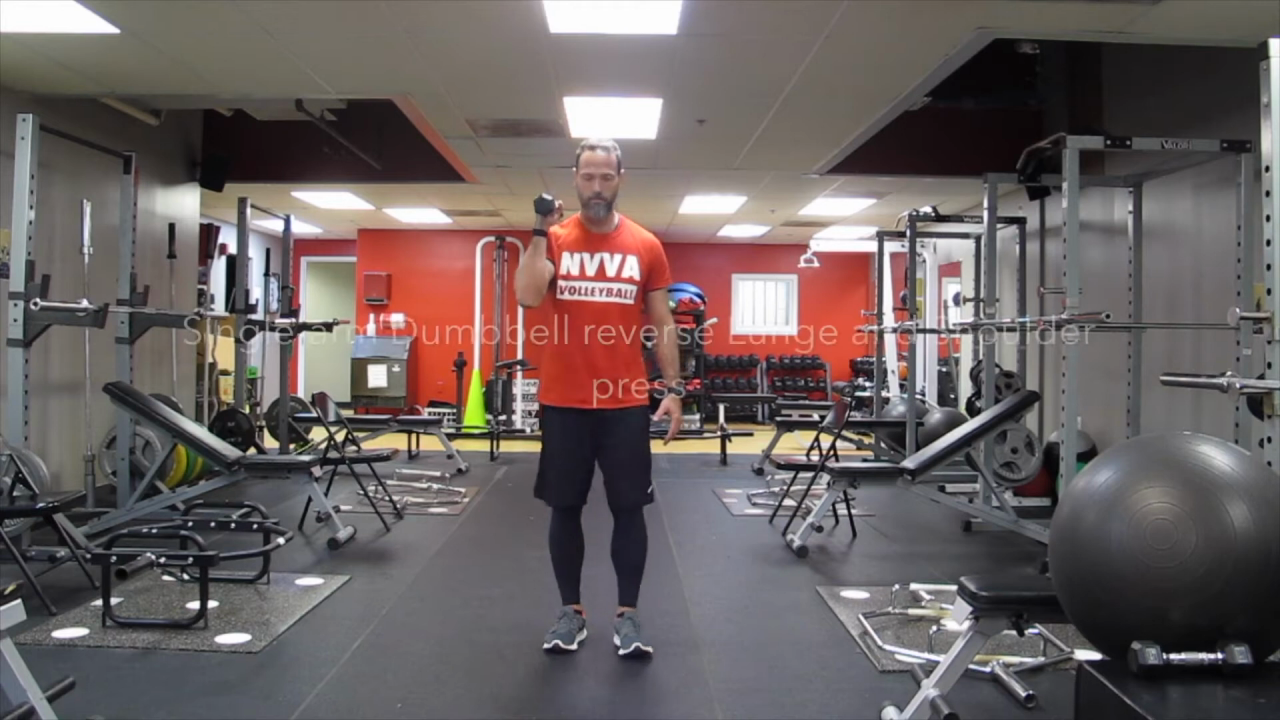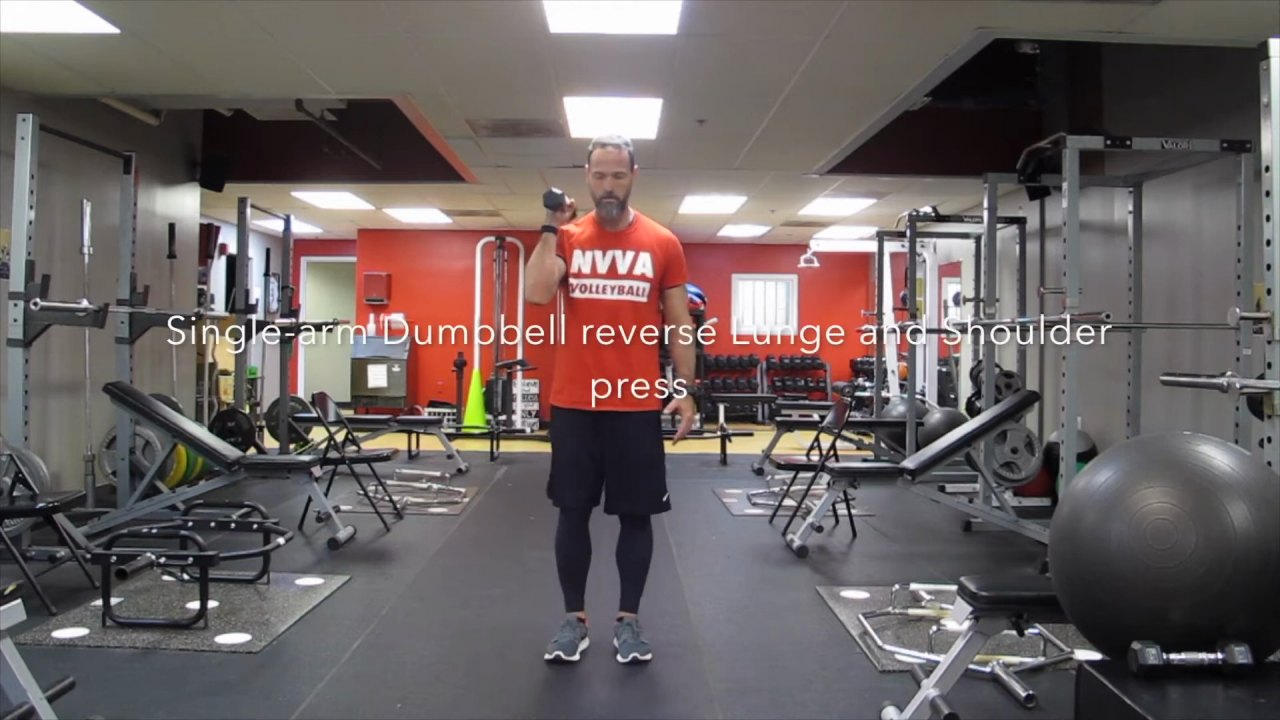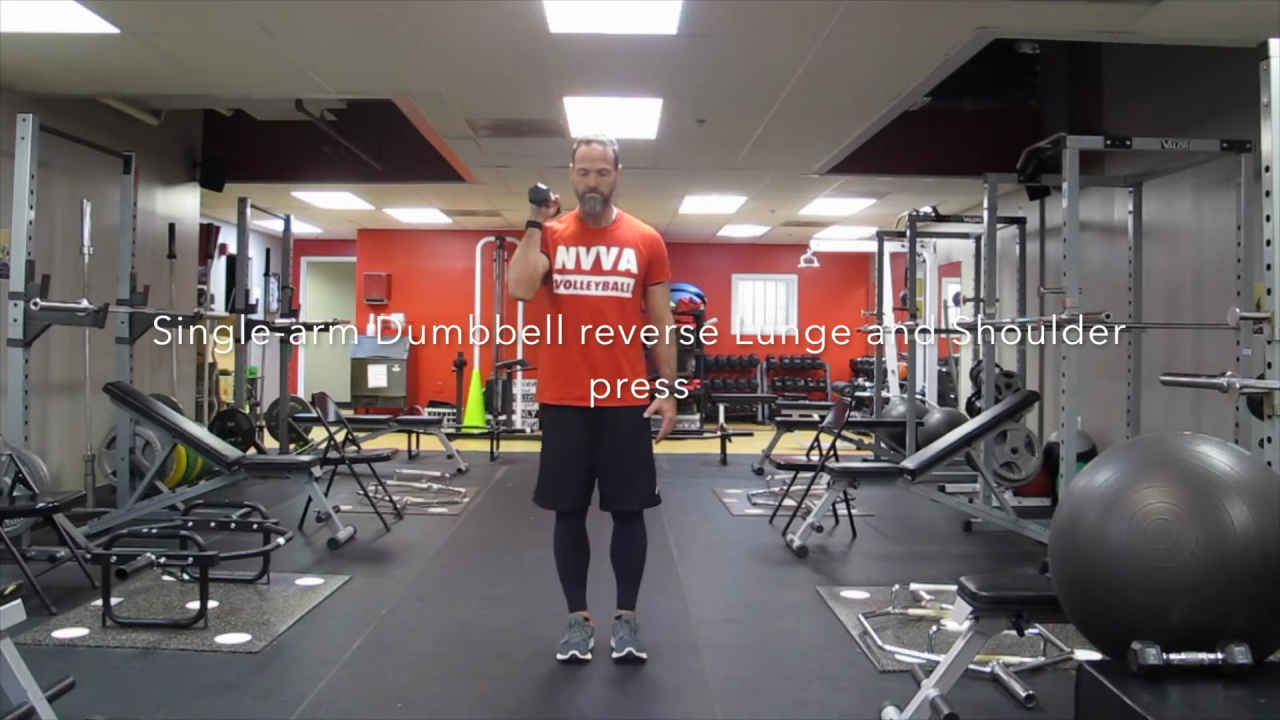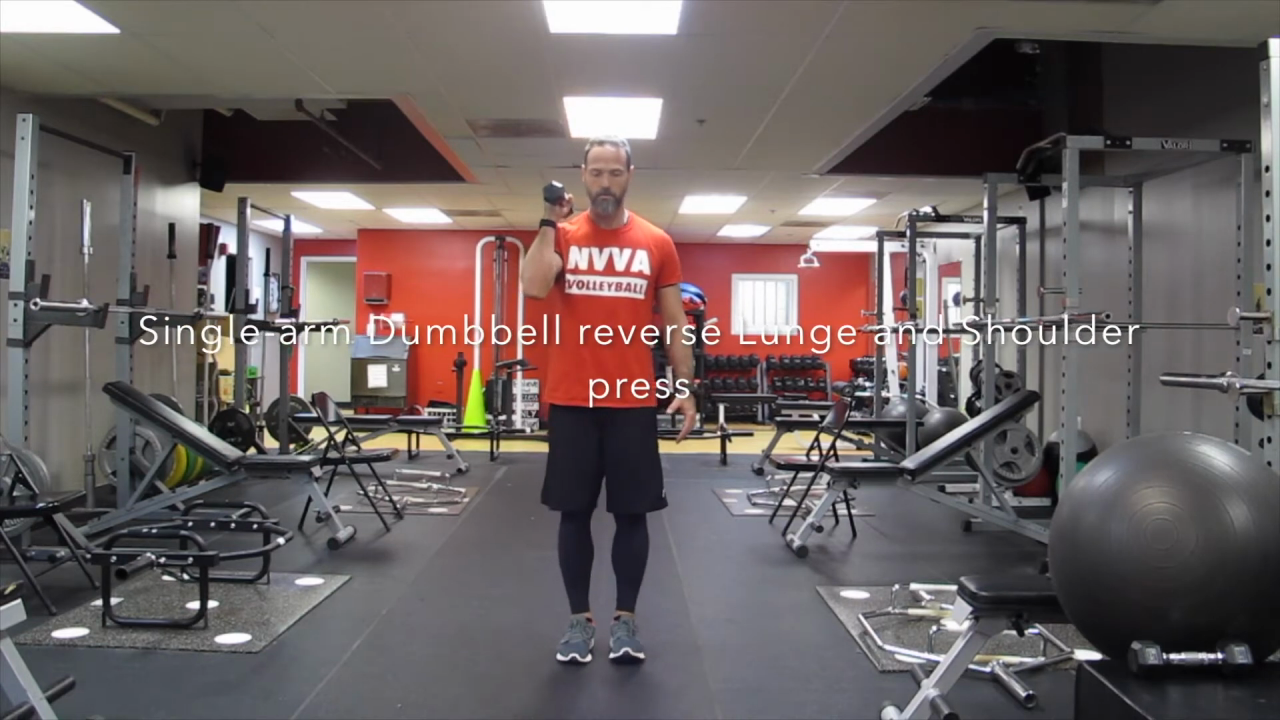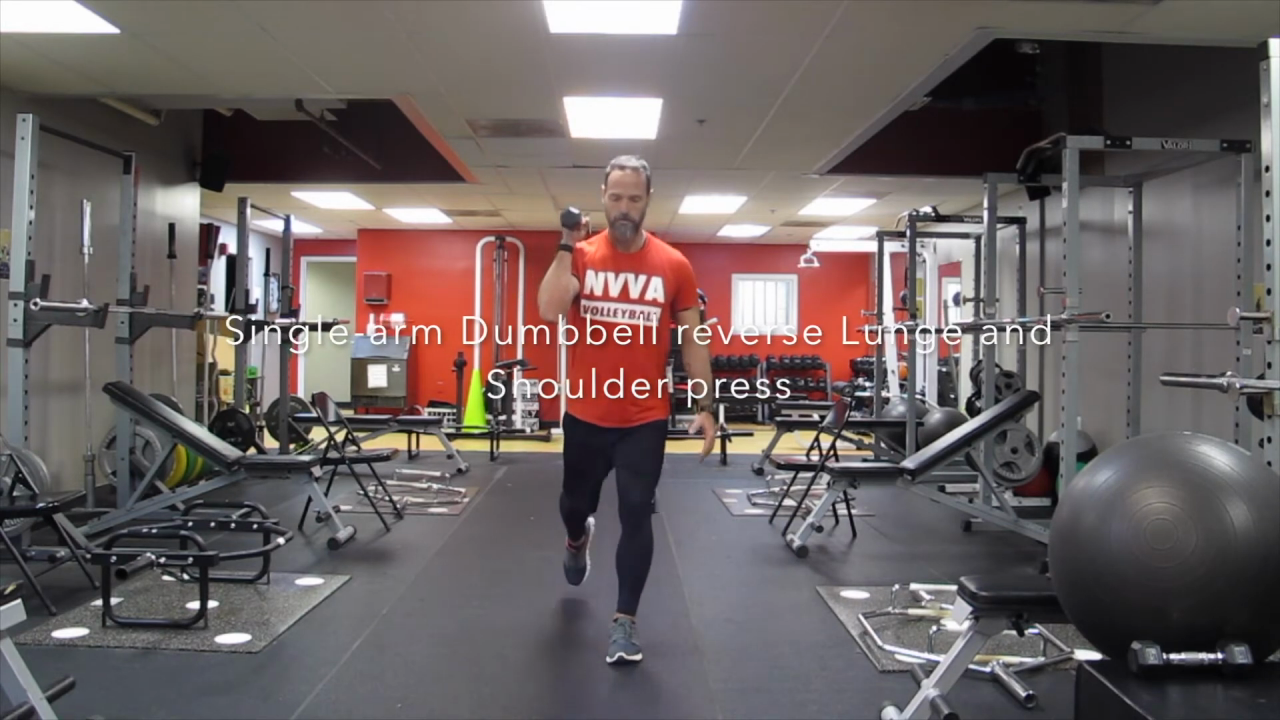
dt=0.7s
person 1, frame 1
left shoulder: (646, 247)
right shoulder: (553, 239)
left elbow: (662, 324)
right elbow: (528, 296)
left wrist: (673, 389)
right wrist: (542, 230)
left hip: (626, 401)
right hip: (564, 400)
left knee: (629, 507)
right knee: (565, 507)
left ankle: (627, 614)
right ankle: (571, 611)
person 1, frame 2
left shoulder: (663, 244)
right shoulder: (567, 237)
left elbow: (679, 323)
right elbow: (537, 294)
left wrist: (686, 390)
right wrist: (552, 228)
left hip: (637, 403)
right hip: (574, 402)
left knee: (636, 513)
right knee: (572, 510)
left ankle: (627, 619)
right ankle: (573, 620)
person 1, frame 3
left shoulder: (646, 241)
right shoulder: (550, 234)
left elbow: (661, 322)
right elbow: (520, 288)
left wrist: (668, 390)
right wrist: (536, 223)
left hip: (626, 399)
right hip: (564, 399)
left knee: (629, 510)
right knee: (569, 510)
left ankle: (625, 618)
right ankle: (578, 618)
person 1, frame 4
left shoulder: (656, 243)
right shoulder: (561, 234)
left elbow: (674, 322)
right elbow: (534, 288)
left wrist: (685, 388)
right wrist: (550, 224)
left hip: (634, 401)
right hip: (571, 400)
left knee: (631, 512)
right knee: (573, 512)
left ankle: (625, 618)
right ankle: (580, 619)
person 1, frame 5
left shoulder: (674, 265)
right shoulder: (580, 255)
left elbow: (693, 342)
right elbow: (549, 312)
left wrist: (705, 406)
right wrist: (567, 247)
left hip: (644, 415)
right hip: (586, 410)
left knee: (635, 512)
right knee: (576, 502)
left ankle: (625, 622)
right ankle: (578, 541)
